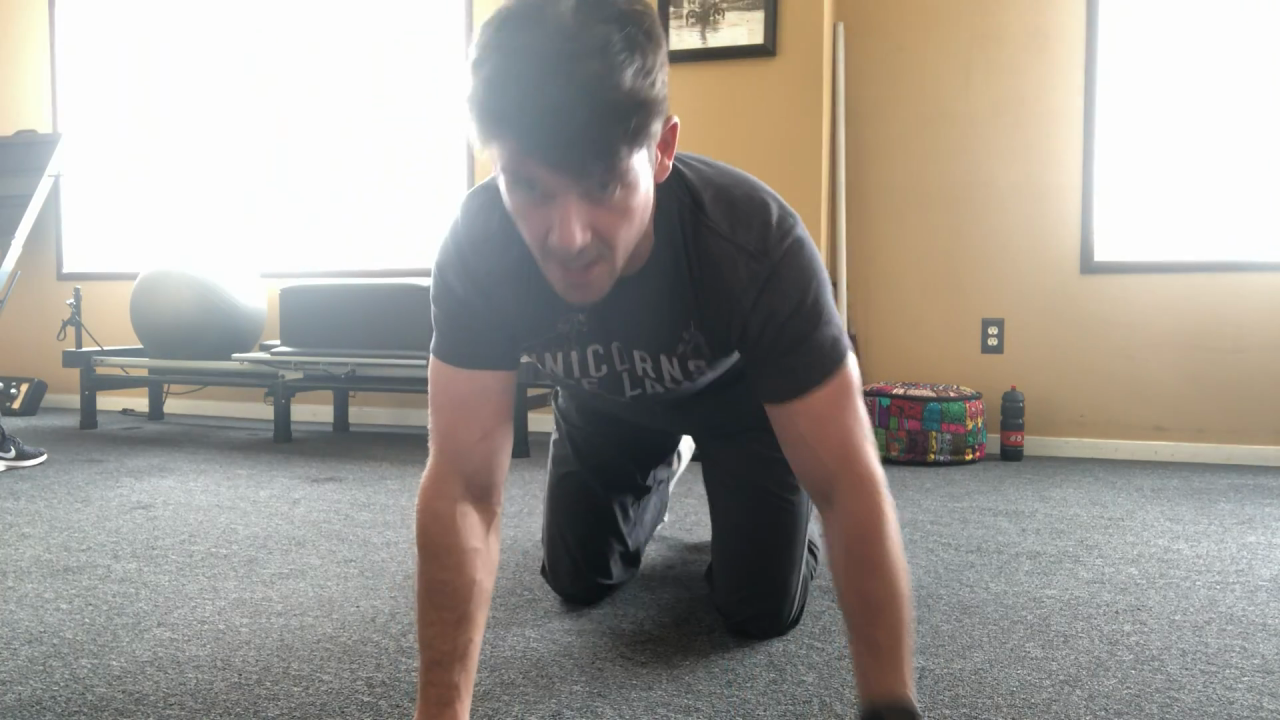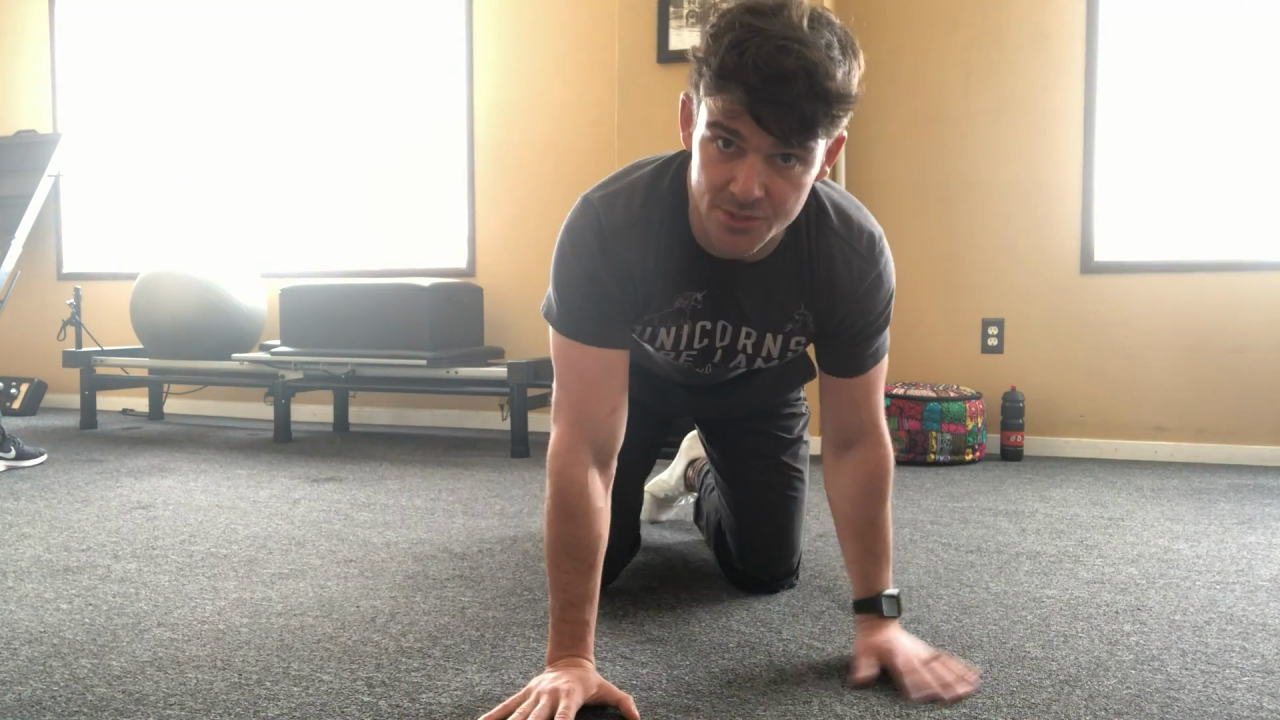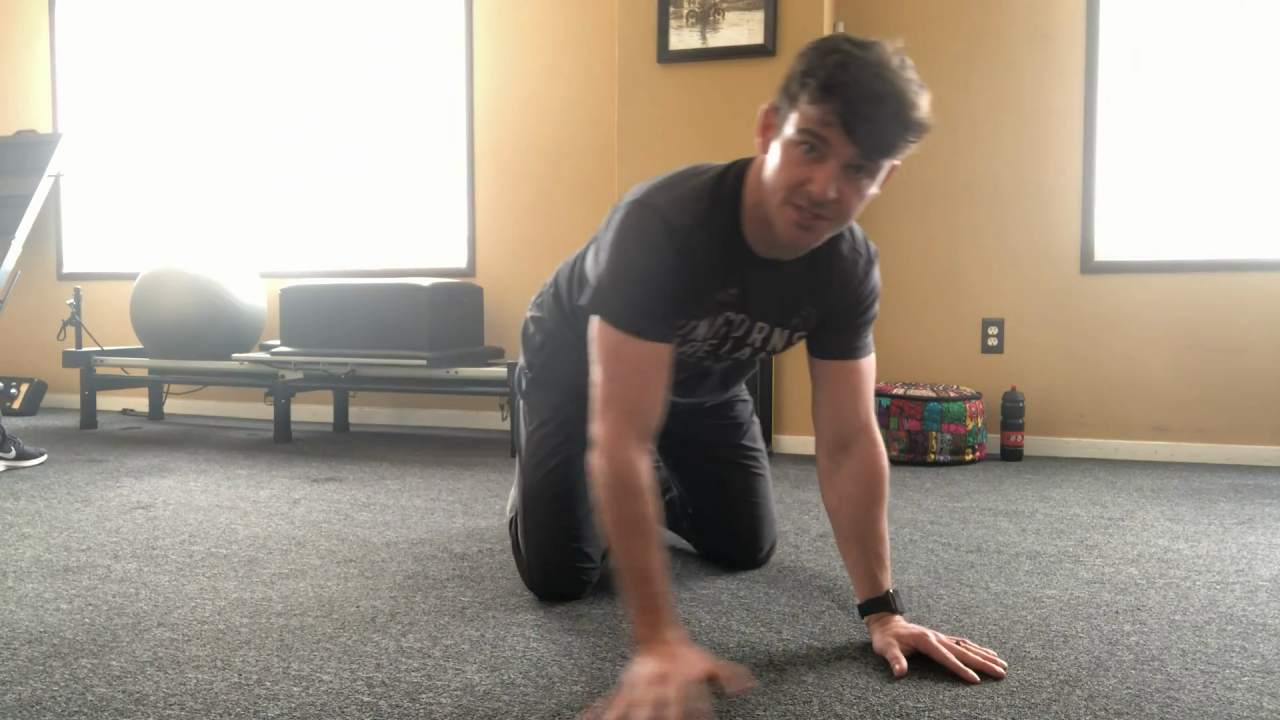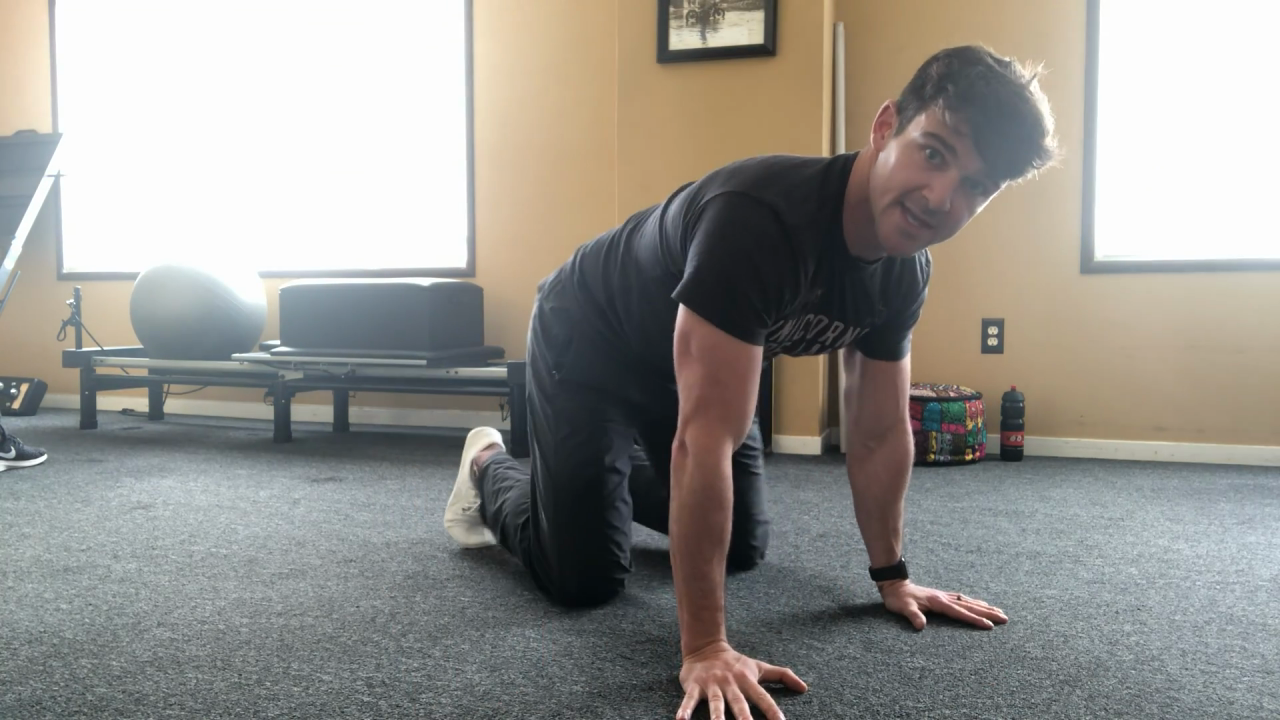
dt=1s
person 1, frame 1
left shoulder: (759, 245)
right shoulder: (476, 250)
left elbow: (849, 487)
right elbow: (462, 487)
left hip: (742, 392)
right hip: (606, 402)
left knee: (761, 612)
right knee: (579, 581)
left ankle: (741, 508)
right ankle: (658, 475)
person 1, frame 2
left shoulder: (856, 253)
right shoulder: (608, 225)
left elbow: (859, 440)
right elbow: (588, 447)
left wrist: (876, 613)
right wrist: (569, 658)
left hip: (761, 387)
right hip: (638, 372)
left knee: (766, 572)
right knee: (598, 556)
left ankle: (701, 477)
right ankle: (650, 480)
person 1, frame 3
left shoulder: (848, 266)
right shoulder: (660, 224)
left elbow: (847, 444)
right elbow: (617, 436)
left wrist: (881, 610)
right wrist: (658, 639)
left hip: (702, 374)
right hip: (575, 360)
left knee: (747, 548)
right knee: (559, 573)
left ankle: (630, 486)
right ankle: (538, 471)
person 1, frame 4
left shoulder: (903, 271)
right shoulder: (761, 216)
left elbow: (879, 432)
right elbow: (707, 441)
left wrist: (891, 576)
right wrist: (704, 650)
left hip: (686, 358)
right hip: (585, 342)
left knee: (742, 548)
right knee: (586, 578)
left ankle: (625, 472)
right ankle: (490, 469)
